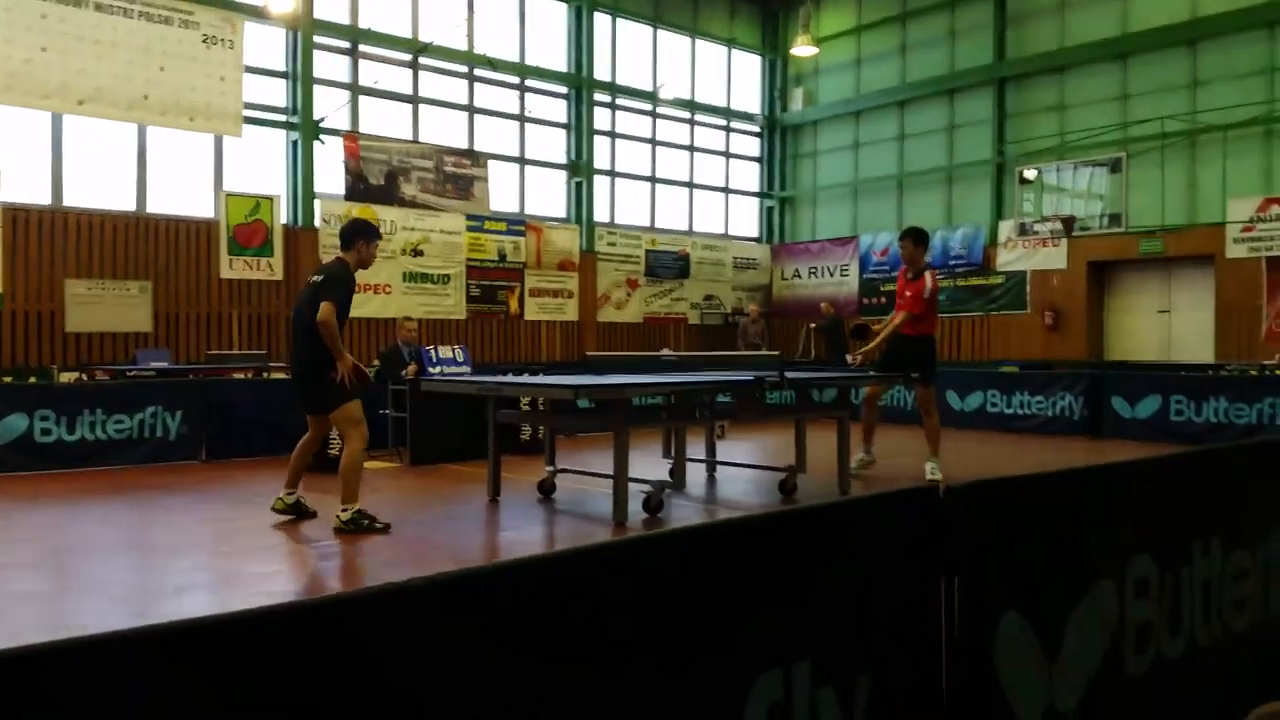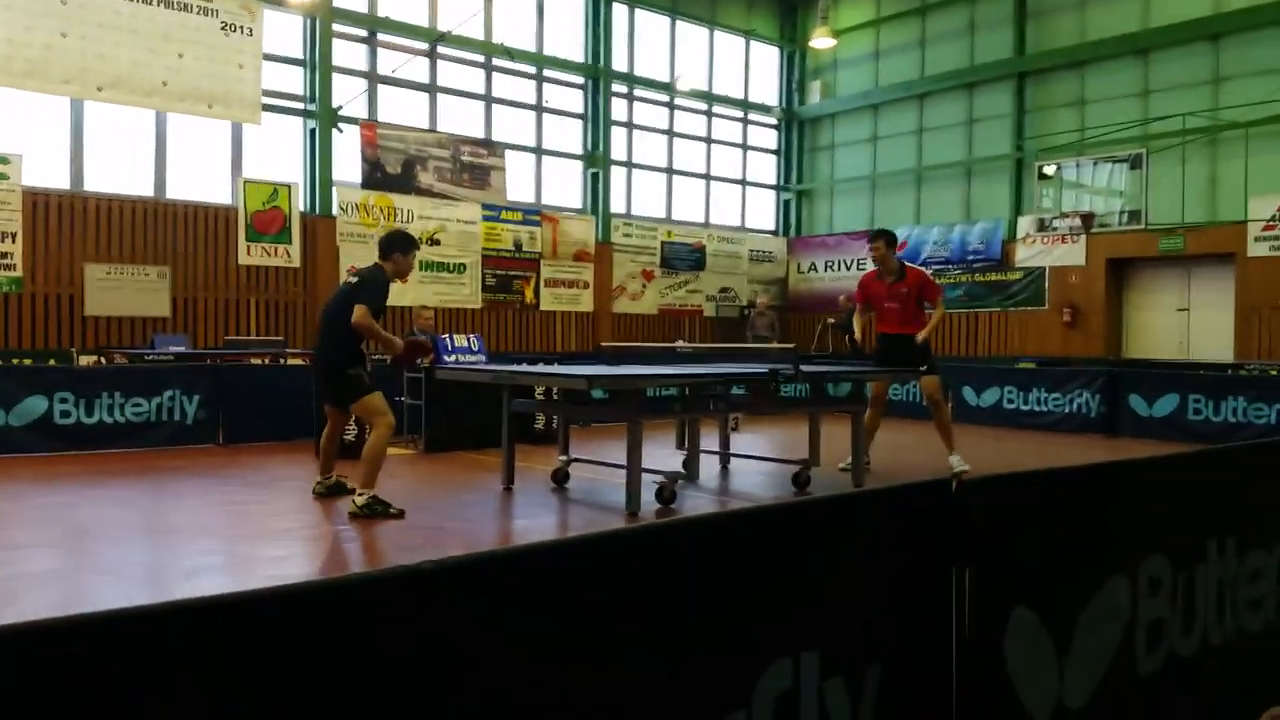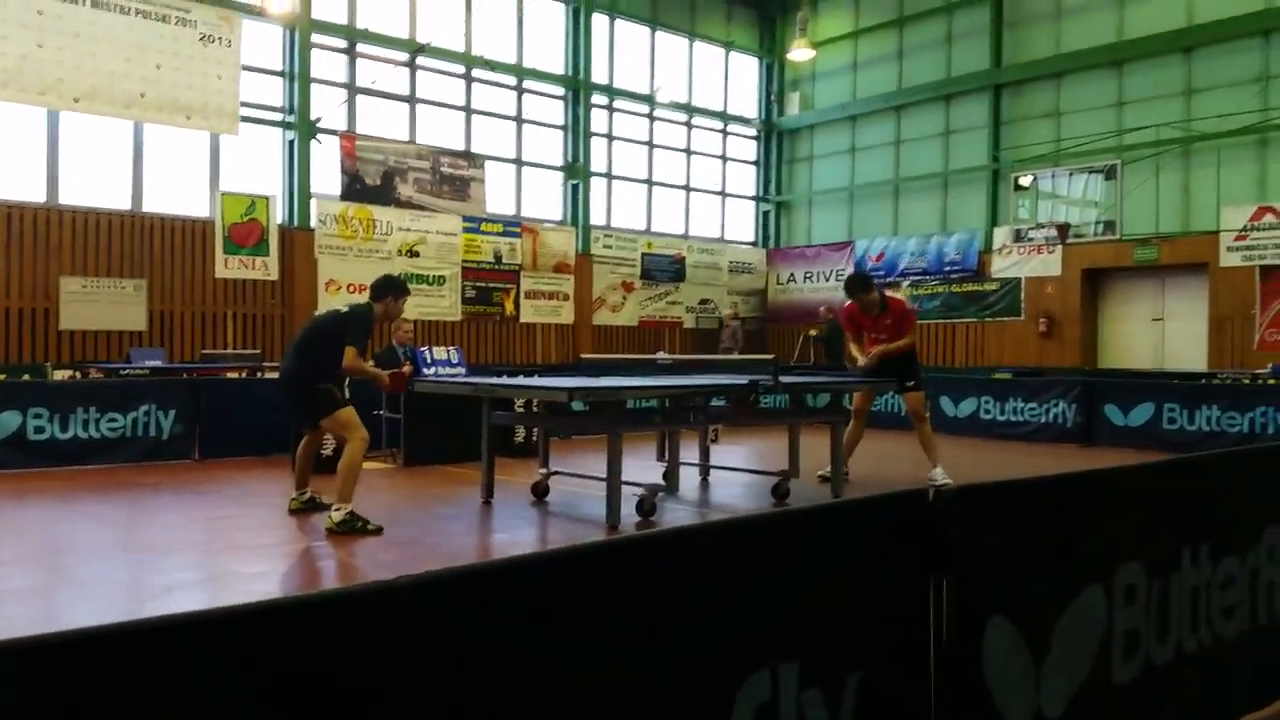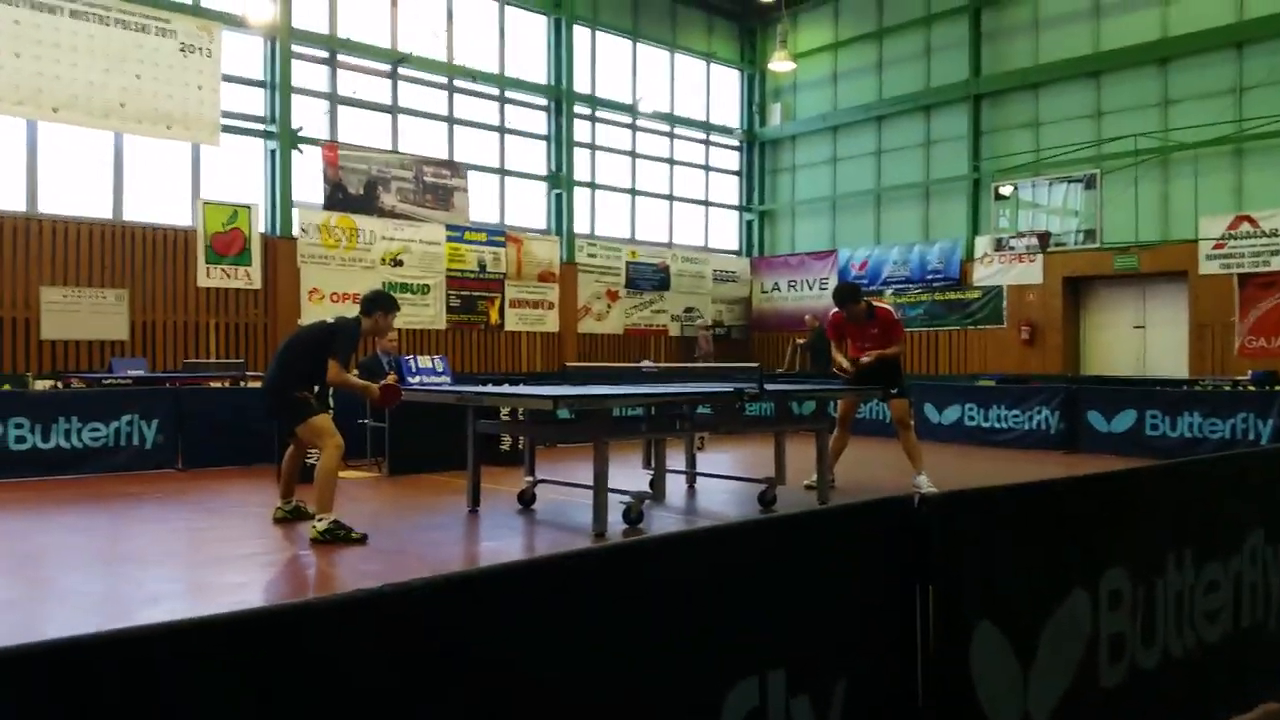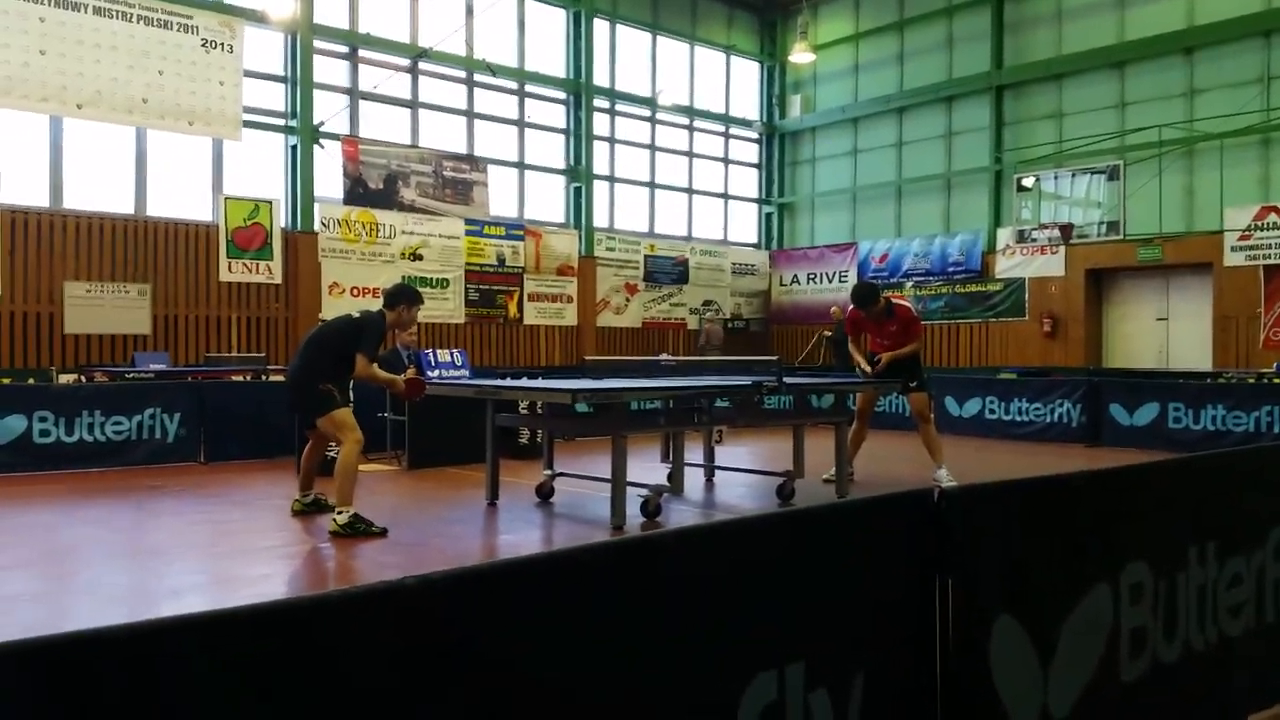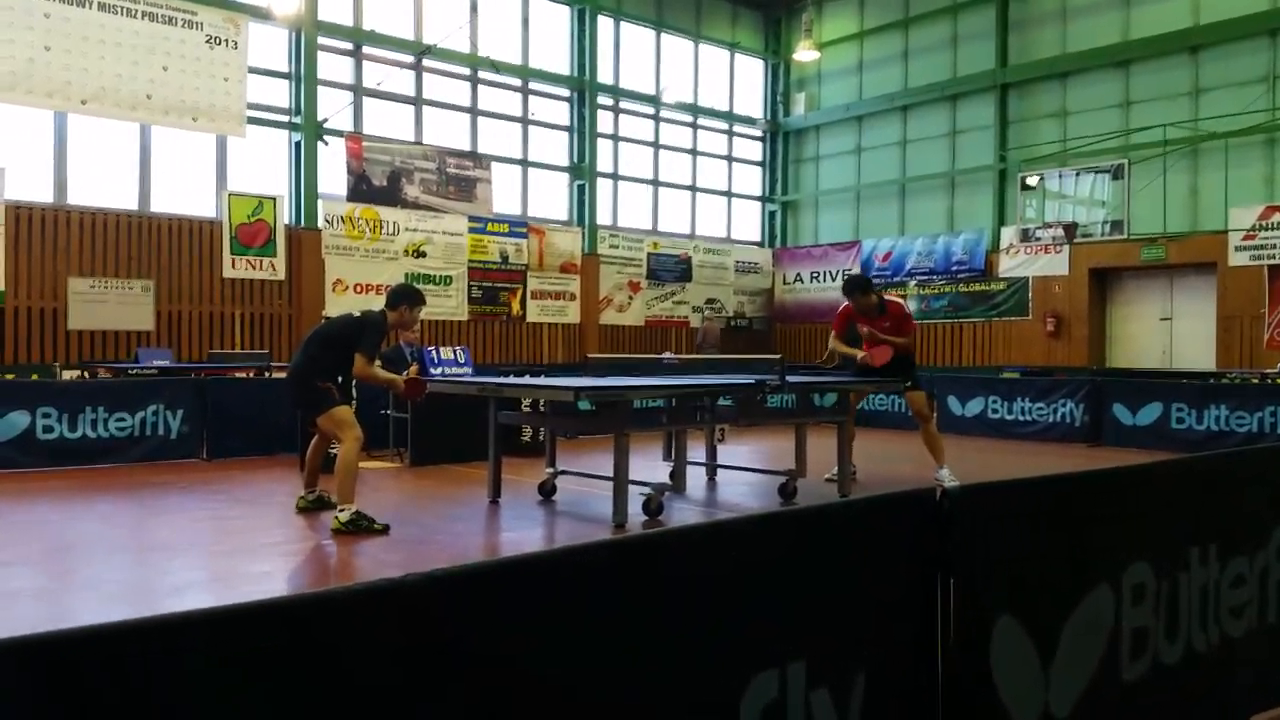
dt=0.5s
person 1, frame 1
left shoulder: (326, 271)
right shoulder: (342, 275)
left elbow: (304, 316)
right elbow: (324, 318)
right wrist: (341, 356)
left hip: (305, 365)
right hip: (321, 368)
left knee: (318, 432)
right knee: (357, 433)
left ankle: (288, 497)
right ankle: (348, 514)
person 1, frame 2
left shoulder: (362, 275)
right shoulder: (377, 280)
right elbow: (359, 320)
left wrist: (379, 340)
right wrist: (390, 341)
left hip: (327, 357)
right hip: (342, 361)
left knee: (338, 420)
right knee: (383, 422)
left ankle: (326, 480)
right ankle: (363, 498)
person 1, frame 3
left shoulder: (356, 313)
right shoulder: (363, 317)
right elbow: (350, 364)
left wrist: (376, 375)
right wrist: (376, 375)
left hip: (296, 374)
right hip: (309, 379)
left knee: (315, 434)
right knee: (357, 437)
left ankle: (301, 497)
right ankle: (341, 515)
person 1, frame 4
left shoulder: (344, 326)
right shoulder: (349, 331)
left elbow: (331, 374)
right elbow: (334, 377)
left wrist: (365, 387)
right wrist: (364, 387)
left hip: (281, 384)
right hip: (289, 387)
left knee: (301, 442)
right knee: (332, 445)
left ankle: (286, 506)
right ankle: (324, 524)
person 1, frame 5
left shoulder: (368, 320)
right shoulder: (375, 324)
left elbow: (359, 366)
right elbow: (362, 371)
left wrist: (390, 380)
right wrist: (391, 380)
left hip: (303, 377)
right hip: (313, 381)
left knee: (321, 437)
right knee: (352, 439)
left ankle: (305, 499)
right ankle: (343, 517)
person 1, frame 6
left shoulder: (371, 320)
right shoulder: (375, 324)
left elbow: (362, 366)
right elbow: (360, 371)
left wrist: (393, 379)
right wrist: (391, 380)
left hip: (306, 374)
right hip: (312, 378)
left knee: (327, 433)
right knee: (351, 437)
left ankle: (310, 495)
right ankle: (346, 514)
person 2, frame 1
left shoulder: (926, 282)
right shoulder: (903, 272)
left elbow: (904, 320)
left wrist: (870, 348)
right wrist: (881, 328)
left hip: (919, 344)
right hip: (895, 341)
left knee: (925, 405)
right knee: (869, 396)
left ankle: (933, 462)
right ankle: (866, 452)
person 2, frame 2
left shoulder: (918, 275)
right shoulder: (867, 281)
left elbow: (939, 306)
right elbow: (860, 312)
left wrist: (927, 330)
right wrist: (858, 332)
left hip: (916, 342)
right hip: (886, 342)
left knee: (935, 399)
right knee: (876, 399)
left ankle: (953, 455)
right ankle: (861, 455)
person 2, frame 3
left shoulder: (899, 304)
right shoulder: (850, 310)
left elbow: (910, 339)
right elbow: (853, 341)
left wrist: (883, 349)
right wrist: (859, 356)
left hip: (903, 358)
right hip: (873, 360)
left knee: (919, 414)
right knee: (858, 412)
left ankle: (936, 469)
right ankle: (841, 465)
person 2, frame 4
left shoulder: (886, 313)
right shoulder: (836, 317)
left elbow: (899, 347)
right elbow: (835, 348)
left wrist: (878, 354)
right wrist: (843, 361)
left hip: (887, 366)
right hip: (857, 367)
left knee: (903, 422)
right knee: (842, 420)
left ankle: (920, 476)
person 2, frame 5
left shoulder: (905, 310)
right shoulder: (855, 313)
left elbow: (918, 344)
right elbow: (852, 344)
left wrist: (891, 356)
right wrist: (861, 361)
left hip: (906, 360)
right hip: (876, 360)
left knee: (923, 415)
right knee: (861, 413)
left ankle: (941, 470)
person 2, frame 6
left shoulder: (897, 306)
right shoulder: (847, 310)
left elbow: (909, 343)
right elbow: (833, 342)
left wrist: (877, 336)
right wrist: (856, 352)
left hip: (899, 360)
left knee: (923, 413)
left ankle: (942, 469)
